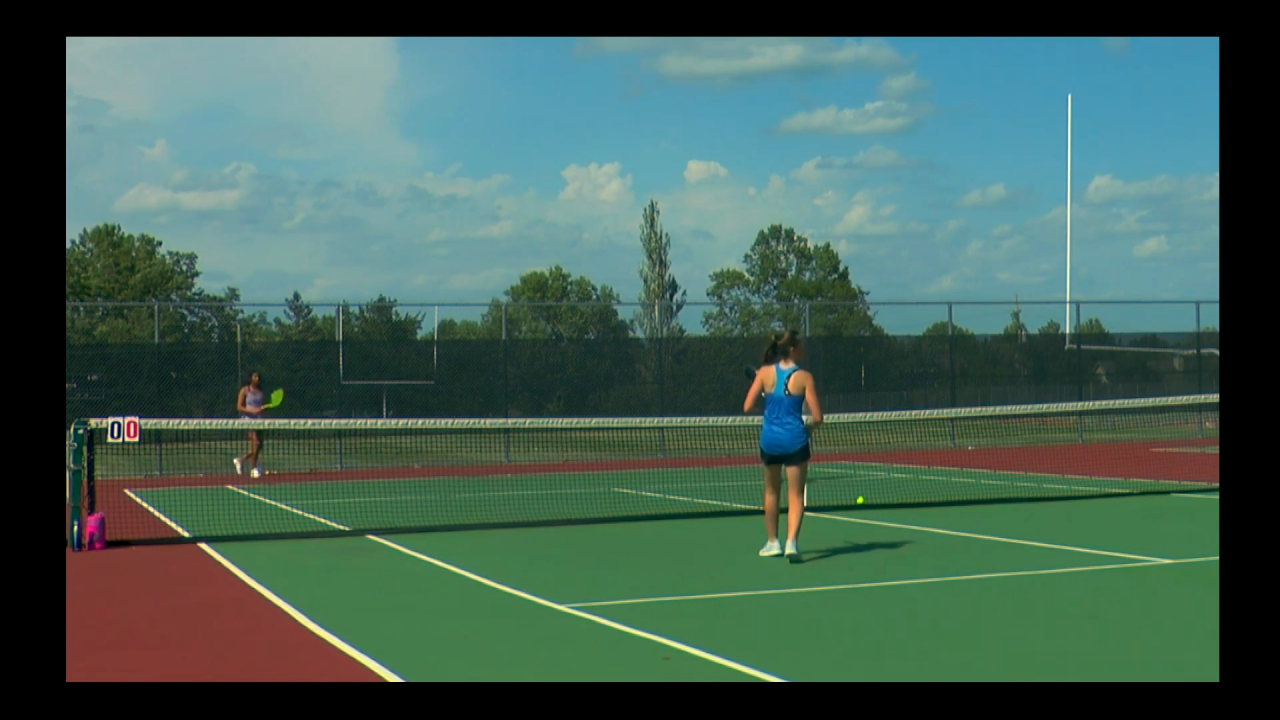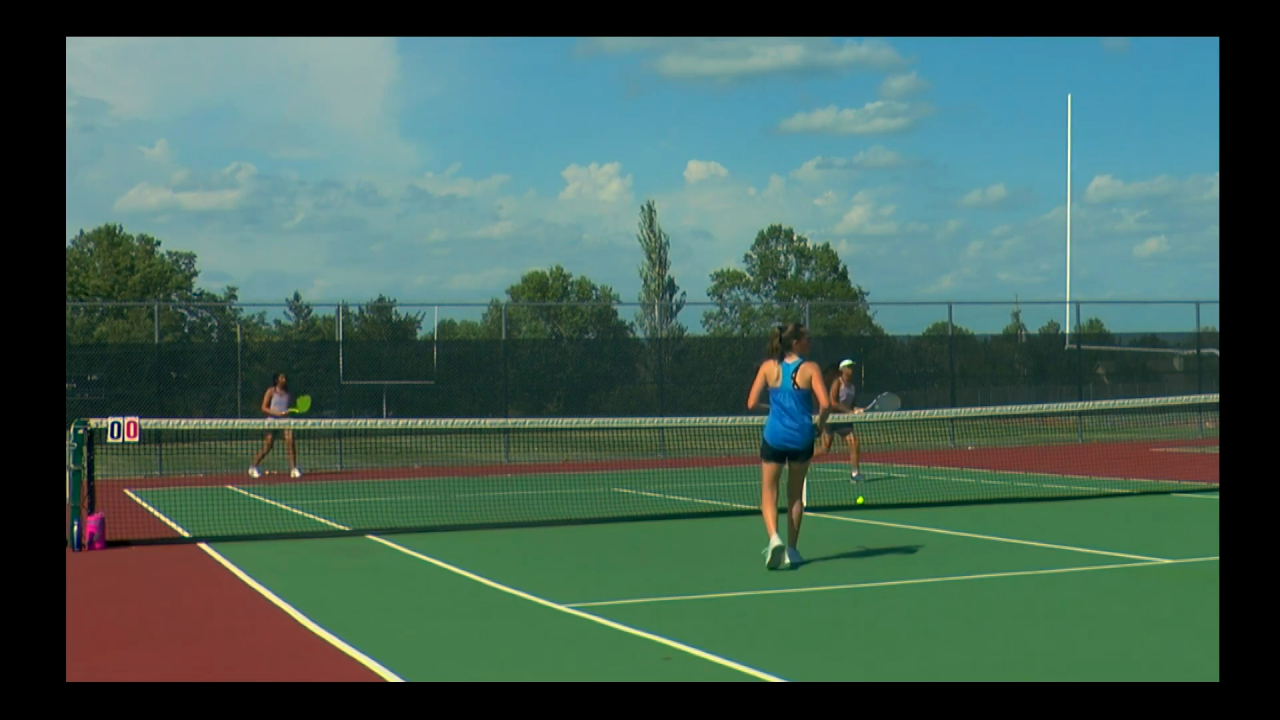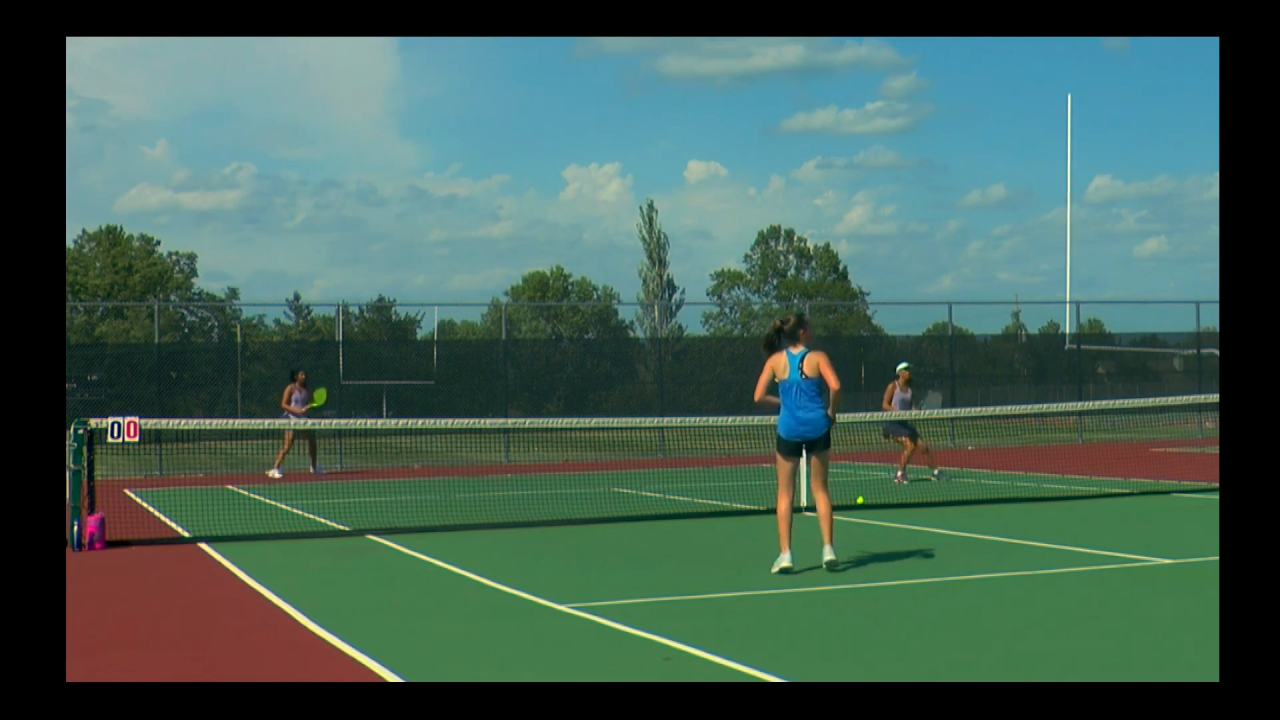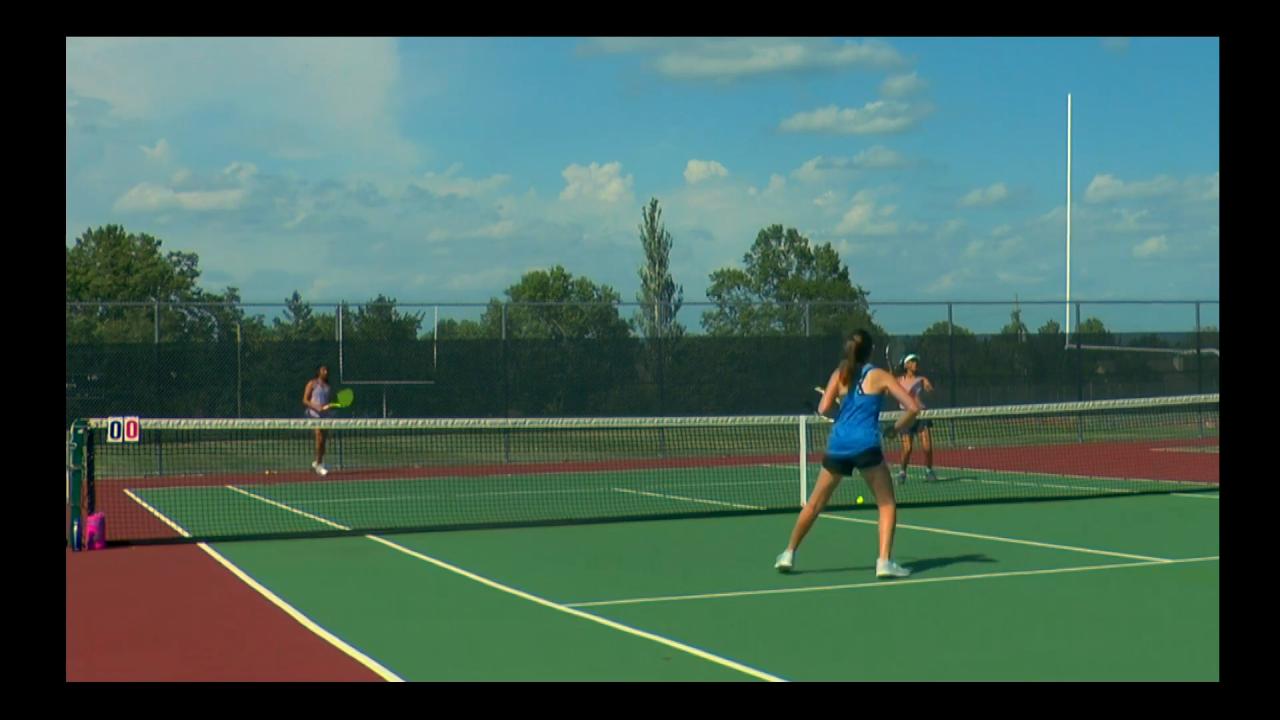
dt=0.4s
person 1, frame 1
left shoulder: (765, 372)
right shoulder: (804, 377)
left elbow: (748, 407)
right elbow: (817, 417)
right wrist: (809, 428)
left hip: (769, 439)
right hip: (795, 439)
left knee: (771, 491)
right knee: (796, 496)
left ankle: (773, 542)
right ankle: (791, 541)
person 1, frame 2
left shoulder: (768, 367)
right shoulder: (810, 368)
left elbow: (751, 404)
right elbow: (825, 404)
right wrist: (820, 425)
left hip: (774, 436)
right hip: (802, 436)
left knee: (770, 495)
right knee: (795, 495)
left ankle: (774, 539)
right ankle: (791, 551)
person 1, frame 3
left shoulder: (775, 359)
right shoulder: (818, 357)
left elbow: (759, 397)
right elbow: (835, 387)
right wrist: (831, 412)
left hip: (789, 429)
right hip: (817, 427)
left knee: (785, 494)
right knee: (821, 491)
left ankle: (785, 554)
right ankle: (828, 548)
person 1, frame 4
left shoulder: (840, 373)
right shoulder: (880, 376)
left elbow: (824, 409)
right elbow: (913, 407)
right wrist: (897, 427)
left hip: (838, 445)
right hip: (865, 445)
left knee: (815, 503)
right knee: (887, 504)
left ankle: (788, 554)
right ankle: (884, 562)
